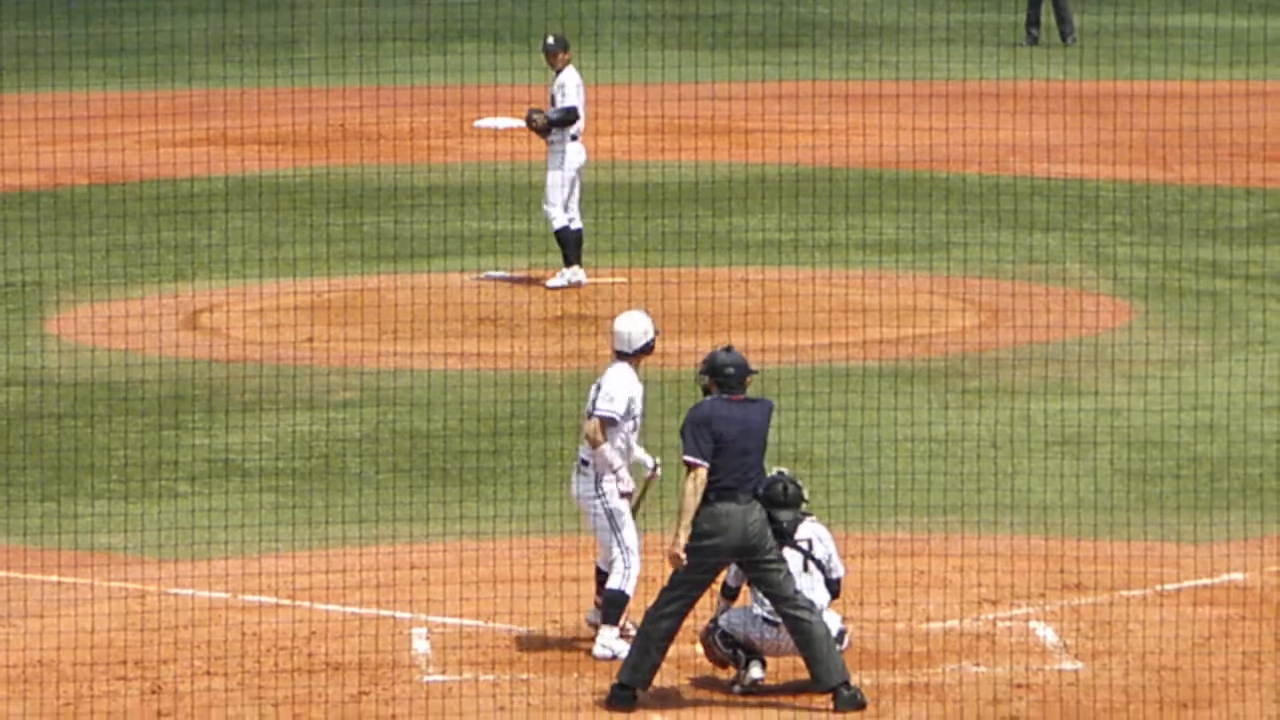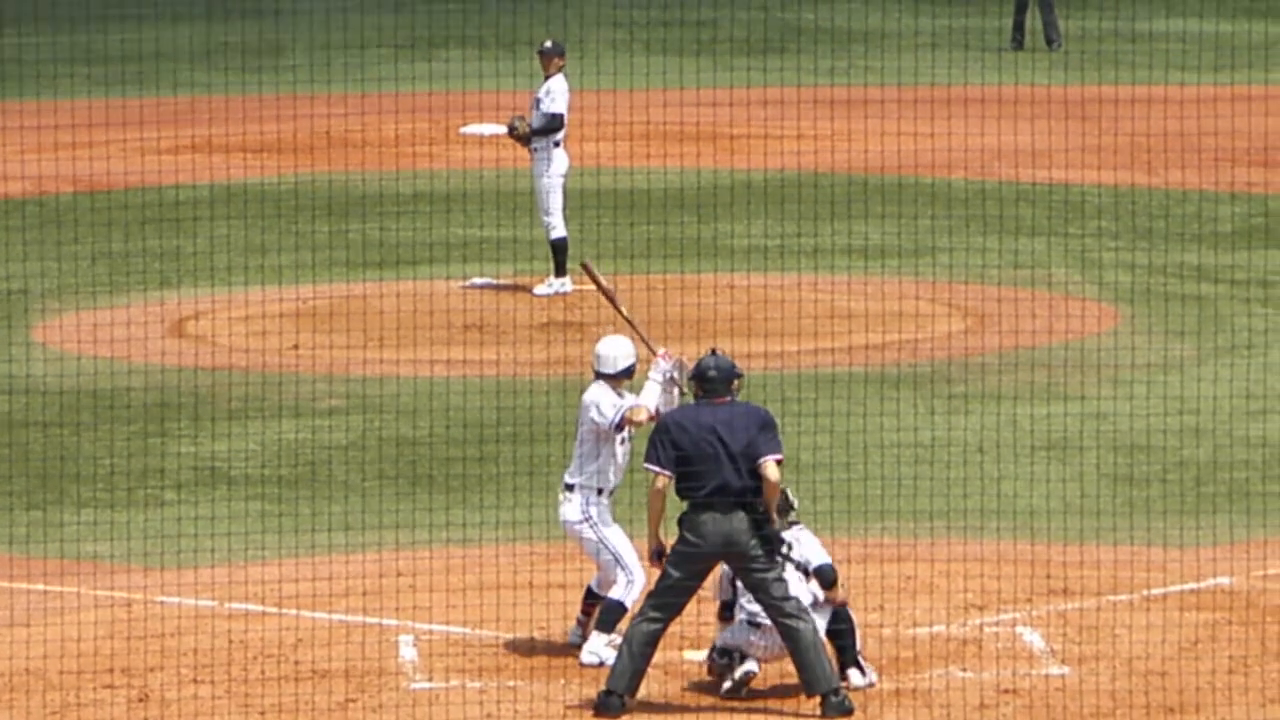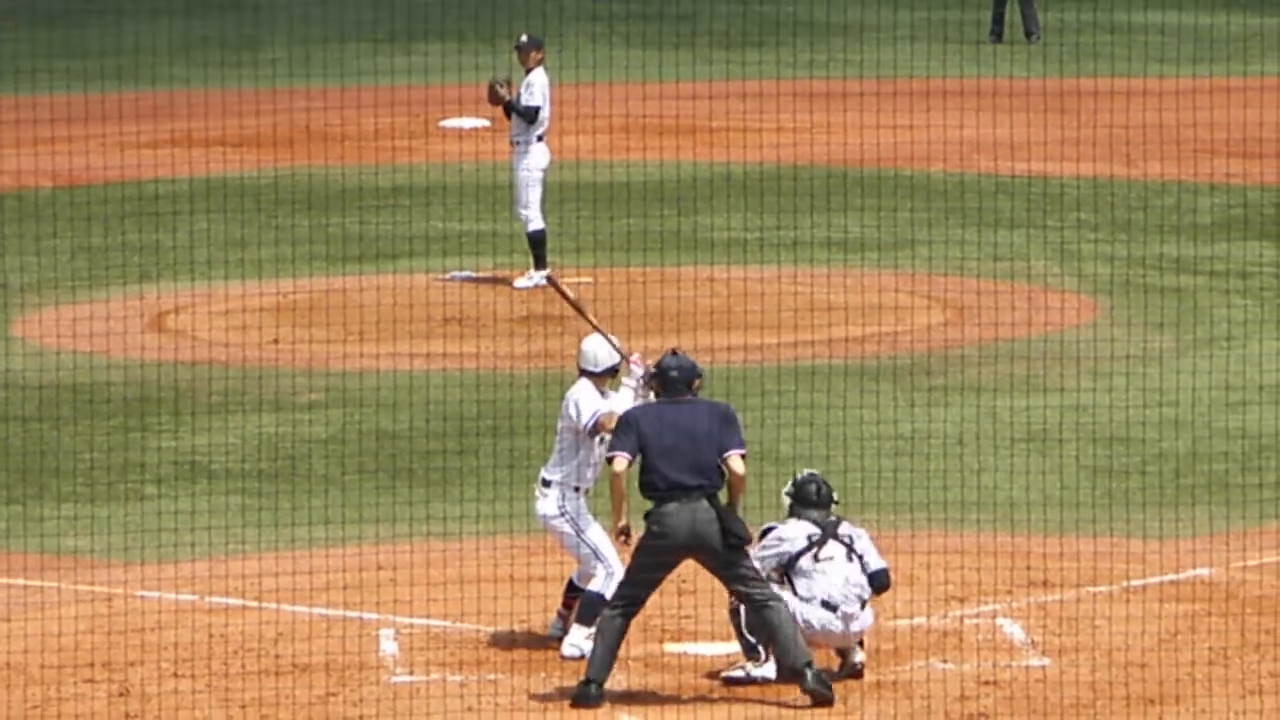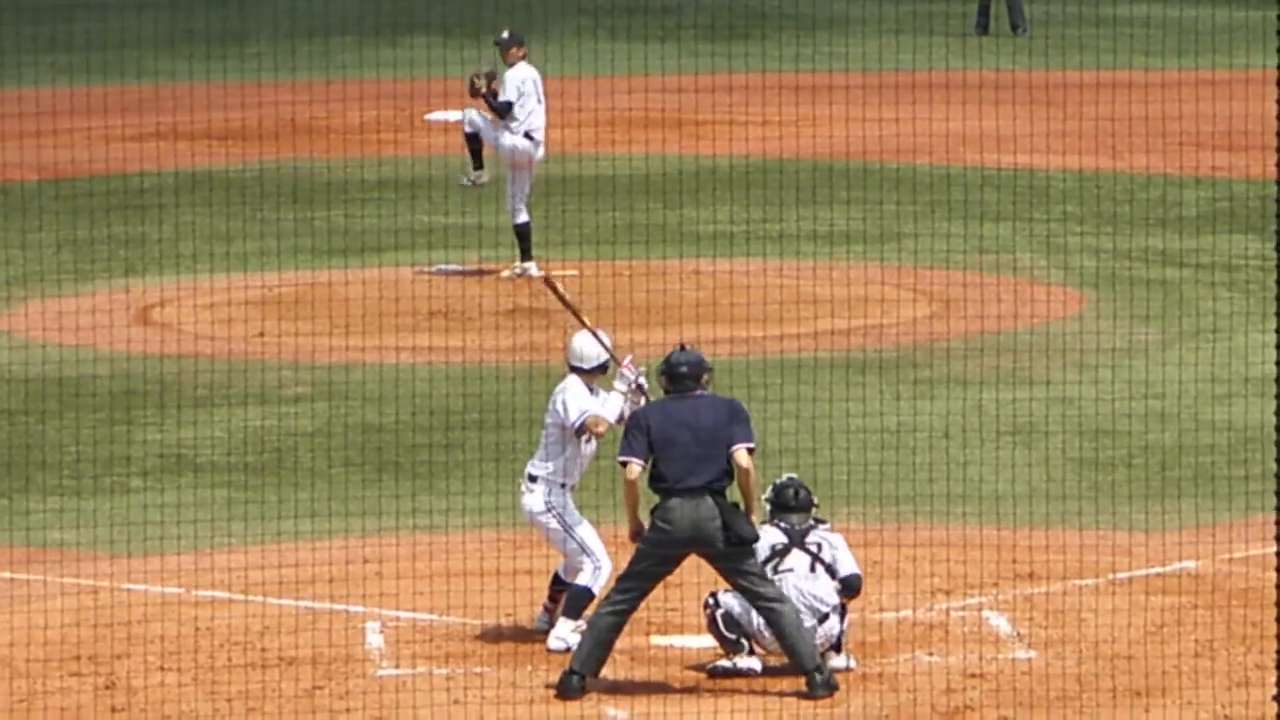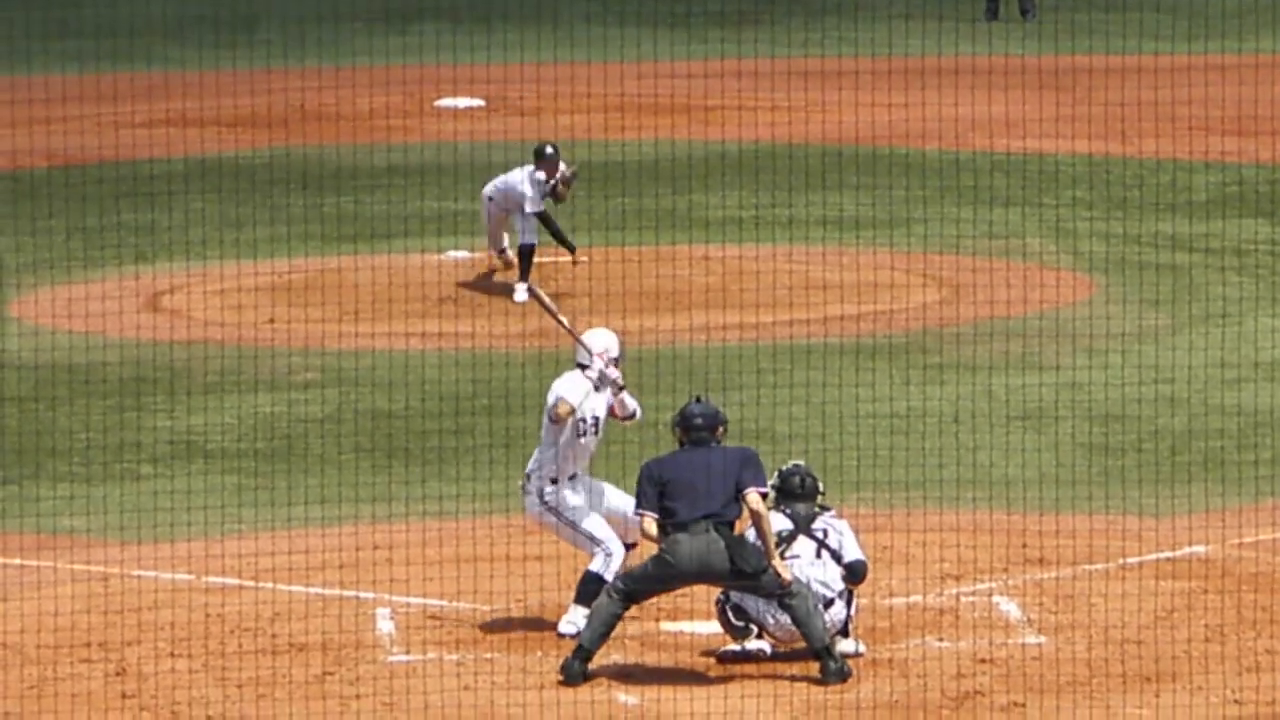
dt=1s
person 1, frame 1
left shoulder: (703, 414)
right shoulder: (764, 410)
left elbow: (698, 477)
left wrist: (680, 533)
left hip: (714, 520)
right hip: (754, 519)
left knee: (669, 607)
right knee: (795, 605)
left ankle: (626, 688)
right ankle: (841, 688)
person 1, frame 2
left shoulder: (673, 421)
right shoulder: (757, 417)
left elbow: (660, 484)
right elbow: (771, 476)
left wrist: (654, 537)
right wrist: (769, 514)
left hip: (697, 527)
right hip: (745, 525)
left knee: (654, 613)
right knee: (789, 612)
person 1, frame 3
left shoulder: (636, 417)
right shoulder: (719, 413)
left elbow: (618, 469)
right elbow: (738, 470)
left wrist: (619, 517)
right wrist: (732, 509)
left hip: (664, 520)
right hip: (710, 518)
left knee: (622, 605)
right knee: (762, 598)
left ankle: (592, 686)
right ankle: (808, 674)
person 1, frame 4
left shoulder: (645, 415)
right shoulder: (729, 408)
left elbow: (631, 474)
right elbow: (744, 464)
left wrist: (633, 521)
right wrist: (749, 512)
left hip: (669, 517)
right hip: (716, 516)
left knee: (621, 599)
right knee: (768, 597)
left ankle: (576, 676)
right ankle: (816, 675)
person 1, frame 5
left shoulder: (656, 467)
right shoulder: (742, 456)
left elbow: (647, 527)
right elbow: (756, 506)
right wrist: (774, 557)
left hip: (676, 552)
right hip: (722, 549)
left knee: (618, 593)
right knee: (790, 589)
left ankle: (578, 662)
right ankle: (830, 662)
person 2, frame 1
left shoulder: (619, 376)
right shoulder: (622, 381)
right elbow: (593, 432)
left wrist: (643, 459)
right wrist: (621, 474)
left hip: (597, 479)
right hip: (601, 482)
left knee: (613, 549)
right knee: (627, 561)
left ankle: (603, 613)
right ankle: (607, 640)
person 2, frame 2
left shoulder: (615, 396)
right shoulder: (598, 397)
left elbow: (662, 411)
right elbow: (639, 417)
left wrist: (668, 381)
right wrist: (655, 376)
left hip: (590, 503)
right hip: (585, 505)
left knee: (612, 568)
right knee: (631, 576)
left ankle: (583, 630)
right ankle: (595, 647)
person 2, frame 3
left shoulder: (599, 395)
right shoulder: (582, 395)
right elbow: (612, 424)
left wrist: (640, 388)
right wrist: (629, 383)
left hip: (565, 498)
right hip: (562, 499)
left knee: (593, 561)
right knee: (609, 569)
left ankle: (564, 623)
right ankle: (575, 640)
person 2, frame 4
left shoulder: (591, 393)
right shoulder: (571, 392)
left elbow: (630, 416)
right elbow: (598, 428)
left wrist: (635, 394)
right wrist: (620, 387)
left hip: (551, 493)
right hip: (547, 495)
left knee: (579, 555)
right knee: (597, 563)
left ankle: (550, 616)
right ankle: (562, 634)
person 2, frame 5
left shoulder: (601, 389)
right shoulder: (569, 383)
left elbow: (630, 414)
right elbow: (559, 414)
left wrist: (617, 386)
right wrist: (590, 377)
left hip: (573, 484)
right hip: (549, 492)
left knee: (632, 516)
right knee: (610, 550)
left ankle: (612, 578)
right ankle: (574, 619)
person 3, frame 1
left shoulder: (567, 79)
right shoulder: (563, 78)
left elbow: (571, 115)
left wrist: (546, 122)
right wrist: (546, 125)
left hip: (565, 151)
right hip: (566, 149)
left knee: (553, 208)
right knee: (570, 211)
left ankle: (572, 267)
right ankle: (575, 269)
person 3, frame 2
left shoulder: (556, 85)
right shoulder: (548, 86)
left elbow: (556, 122)
left wrist: (530, 132)
right wrist: (529, 133)
left hip: (550, 157)
right hip: (543, 157)
left knee: (553, 218)
right knee: (552, 217)
left ankle: (561, 279)
right ankle: (560, 277)
person 3, frame 3
left shoulder: (536, 79)
right shoulder: (530, 79)
left elbow: (530, 116)
right elbow: (515, 115)
left wrist: (508, 101)
right wrist: (506, 101)
left hip: (530, 152)
right hip: (525, 151)
left knee: (528, 212)
right knee: (531, 211)
left ankle: (541, 271)
right ankle: (540, 269)
person 3, frame 4
left shoulder: (513, 74)
right shoulder: (531, 73)
left elbow: (502, 112)
left wrist: (484, 93)
right wrist: (492, 93)
left hip: (518, 144)
right hip: (534, 148)
left knee: (471, 115)
right knee: (517, 205)
left ankle: (477, 173)
right ankle: (527, 263)
person 3, frame 5
left shoulder: (560, 168)
right shoulder: (531, 186)
left elbow: (559, 197)
right elbow: (546, 221)
left wrist: (560, 192)
right wrist: (570, 247)
left hip: (518, 203)
right hip: (496, 198)
left knee: (528, 234)
left ankle: (522, 284)
right ankle: (502, 251)
person 4, frame 1
right shoulder: (818, 531)
left elbow: (729, 591)
right elbow: (835, 589)
left wrist: (717, 623)
left hip: (766, 634)
left knee: (716, 631)
right knee: (836, 627)
left ankle: (750, 664)
person 4, frame 2
right shoulder: (800, 536)
left elbow: (726, 608)
right elbow: (828, 576)
left wrist: (723, 644)
right wrist: (835, 596)
left hip: (757, 640)
left knee: (719, 656)
right knee: (835, 605)
left ankle: (740, 666)
right ankle: (855, 671)
person 4, frame 3
left shoulder: (788, 531)
right shoulder: (853, 532)
right elbow: (881, 581)
left hip: (817, 625)
right hip: (856, 627)
left ankle: (759, 662)
right ankle: (852, 652)
person 4, frame 4
left shoulder: (761, 536)
right shoulder: (831, 537)
right elbow: (853, 586)
right wrist: (839, 595)
left hip: (774, 634)
right hip: (822, 635)
left knee: (716, 602)
right knee: (839, 599)
left ankle: (743, 655)
right ankle: (834, 653)
person 4, frame 5
right shoulder: (836, 524)
right elbow: (858, 572)
left hip: (780, 622)
right hip: (829, 621)
left knee: (727, 598)
right knee: (845, 585)
left ankle: (751, 640)
right ankle: (842, 639)
